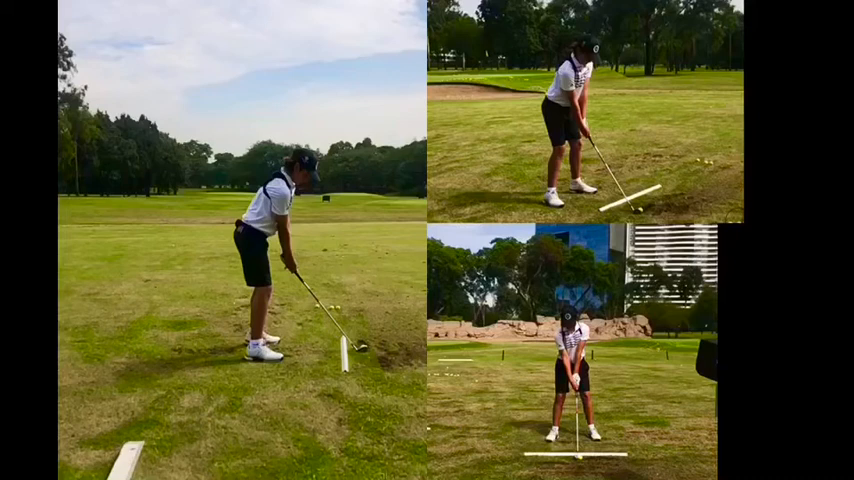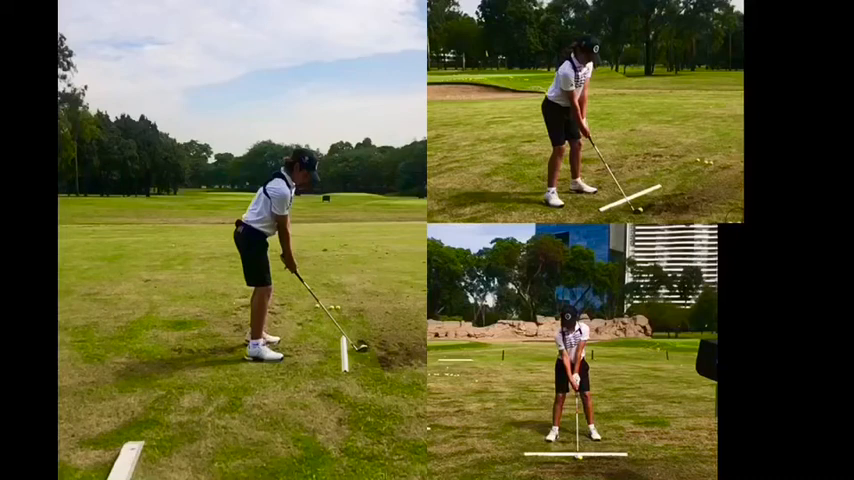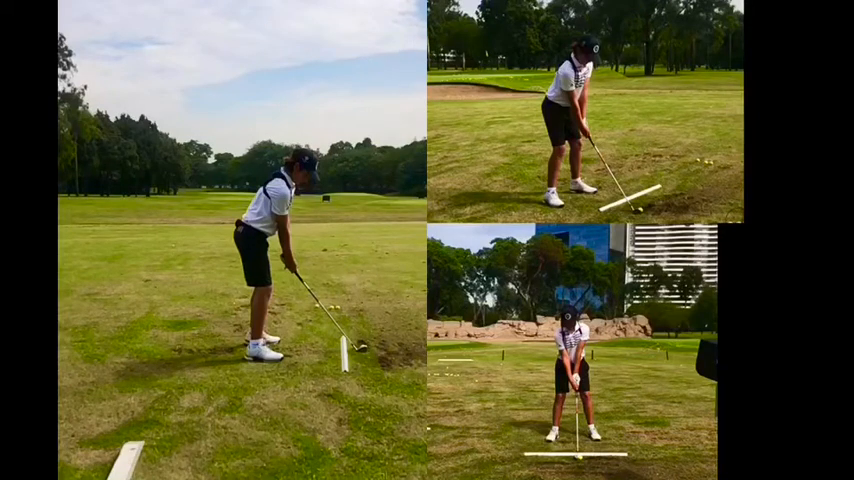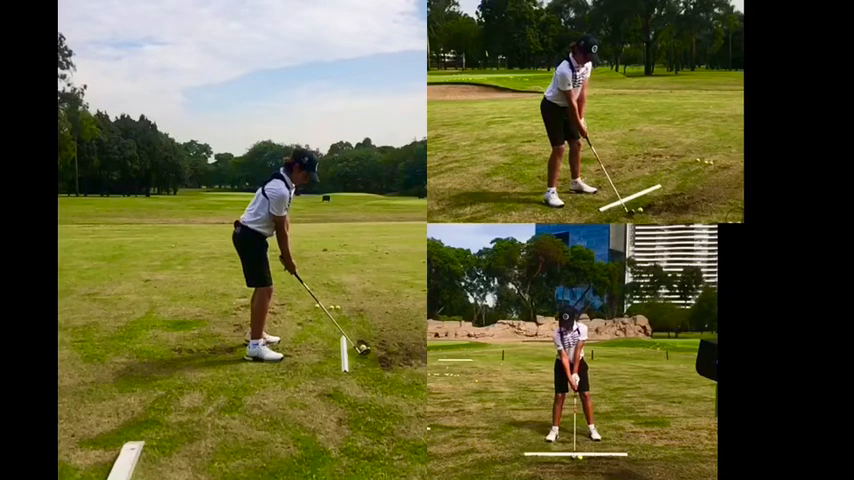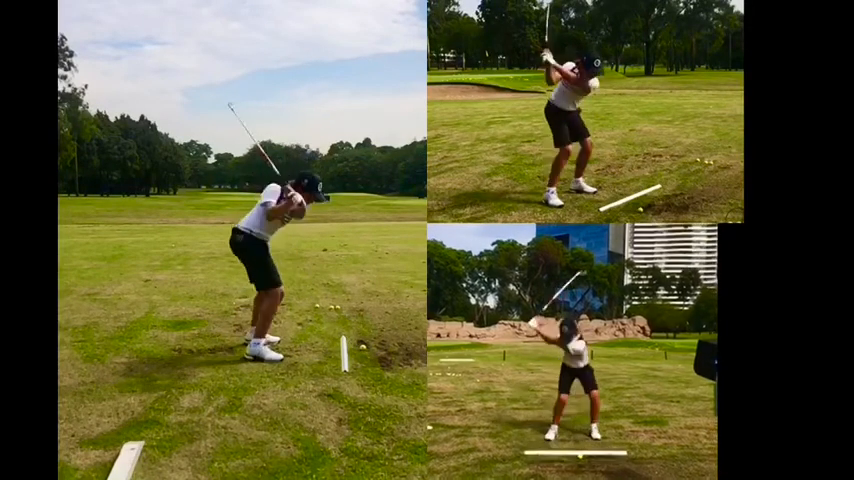
dt=1s
person 1, frame 1
left shoulder: (283, 182)
right shoulder: (282, 191)
left elbow: (284, 223)
right elbow: (283, 228)
left wrist: (287, 253)
right wrist: (289, 257)
left hip: (250, 234)
right hip: (252, 237)
left knee: (261, 287)
right knee: (264, 289)
left ankle: (256, 332)
right ankle: (255, 346)
person 1, frame 2
left shoulder: (283, 182)
right shoulder: (282, 191)
left elbow: (284, 223)
right elbow: (283, 228)
left wrist: (287, 254)
right wrist: (289, 257)
left hip: (250, 234)
right hip: (252, 237)
left knee: (261, 287)
right knee: (264, 289)
left ankle: (256, 332)
right ankle: (255, 346)
person 1, frame 3
left shoulder: (284, 182)
right shoulder: (282, 190)
left elbow: (284, 223)
right elbow: (283, 228)
left wrist: (287, 254)
right wrist: (289, 258)
left hip: (251, 234)
right hip: (252, 237)
left knee: (262, 287)
right knee: (264, 289)
left ankle: (256, 333)
right ankle: (255, 346)
person 1, frame 4
left shoulder: (285, 183)
right shoulder: (280, 191)
left elbow: (285, 222)
right elbow: (280, 229)
left wrist: (287, 254)
right wrist: (288, 258)
left hip: (251, 236)
right hip: (250, 237)
left knee: (262, 287)
right knee: (265, 289)
left ankle: (256, 333)
right ankle: (255, 346)
person 1, frame 5
left shoulder: (298, 206)
right shoulder: (274, 189)
left elbow: (300, 212)
right elbow: (271, 215)
left wrist: (298, 201)
right wrist: (290, 201)
left hip: (255, 244)
right hip: (247, 242)
left knee: (267, 290)
right knee: (275, 292)
left ankle: (255, 332)
right ankle: (256, 345)
person 2, frame 1
left shoulder: (588, 64)
right shoulder: (567, 71)
left elbow: (584, 92)
right elbow: (573, 101)
left wrist: (584, 119)
right wrist: (582, 125)
left hip: (568, 108)
right hip: (553, 108)
left knee: (577, 144)
right knee: (560, 148)
left ankle: (576, 182)
right ankle: (550, 192)
person 2, frame 2
left shoulder: (588, 65)
right shoulder: (567, 71)
left elbow: (584, 92)
right elbow: (573, 101)
left wrist: (584, 118)
right wrist: (581, 125)
left hip: (567, 108)
right hip: (554, 108)
left knee: (577, 144)
right knee: (559, 148)
left ankle: (576, 182)
right ankle: (550, 191)
person 2, frame 3
left shoulder: (588, 65)
right shoulder: (567, 71)
left elbow: (584, 92)
right elbow: (573, 101)
left wrist: (584, 118)
right wrist: (582, 125)
left hip: (567, 108)
right hip: (554, 108)
left knee: (577, 143)
right knee: (560, 148)
left ankle: (576, 182)
right ankle: (551, 192)
person 2, frame 4
left shoulder: (587, 65)
right shoulder: (565, 70)
left elbow: (583, 93)
right elbow: (571, 101)
left wrist: (582, 118)
right wrist: (579, 125)
left hip: (566, 108)
right hip: (552, 108)
left knee: (576, 144)
right knee: (559, 148)
left ankle: (576, 182)
right ankle: (551, 192)
person 2, frame 5
left shoulder: (592, 83)
right shoulder: (570, 67)
left elbow: (574, 81)
right elbow: (551, 79)
left wrist: (555, 65)
right wrist: (549, 63)
left hip: (571, 112)
right hip: (555, 110)
left knee: (587, 145)
right knee: (565, 149)
left ankle: (577, 182)
right ankle: (550, 192)
person 3, frame 1
left shoulder: (584, 328)
right shoulder: (559, 335)
left elbow: (579, 352)
right elbow: (565, 356)
left wrist: (576, 373)
right wrist: (570, 378)
left hip: (580, 364)
right hip: (563, 365)
left knee: (586, 395)
right knee: (560, 396)
left ankle: (592, 428)
right ankle: (555, 429)
person 3, frame 2
left shoulder: (584, 328)
right shoulder: (559, 335)
left elbow: (579, 352)
right elbow: (565, 356)
left wrist: (576, 373)
right wrist: (570, 378)
left hip: (580, 364)
right hip: (563, 365)
left knee: (586, 395)
right knee: (560, 396)
left ankle: (592, 428)
right ankle: (555, 430)
person 3, frame 3
left shoulder: (584, 329)
right shoulder: (559, 334)
left elbow: (579, 351)
right elbow: (565, 356)
left wrist: (576, 373)
right wrist: (570, 378)
left hip: (579, 363)
right hip: (563, 365)
left knee: (586, 394)
right knee: (560, 396)
left ankle: (592, 428)
right ankle: (555, 429)
person 3, frame 4
left shoulder: (582, 328)
right shoulder: (557, 334)
left elbow: (578, 352)
right elbow: (564, 357)
left wrist: (575, 373)
right wrist: (569, 378)
left hip: (579, 364)
right hip: (562, 365)
left knee: (585, 395)
right knee: (559, 396)
left ankle: (592, 428)
right ankle: (555, 429)
person 3, frame 5
left shoulder: (579, 345)
right shoulder: (568, 334)
left elbow: (554, 342)
left wrist: (539, 330)
left hip: (583, 369)
right hip: (568, 368)
left knee: (595, 396)
right knee: (562, 399)
left ankle: (594, 428)
right ankle: (554, 428)
